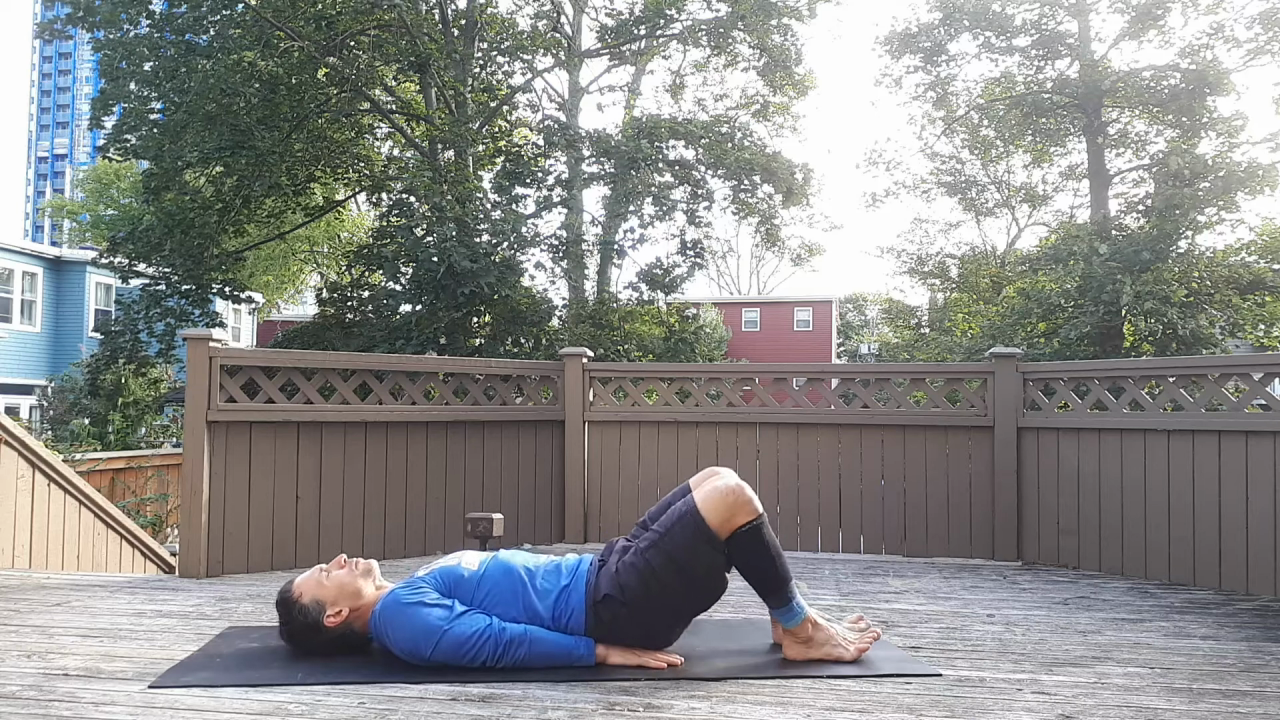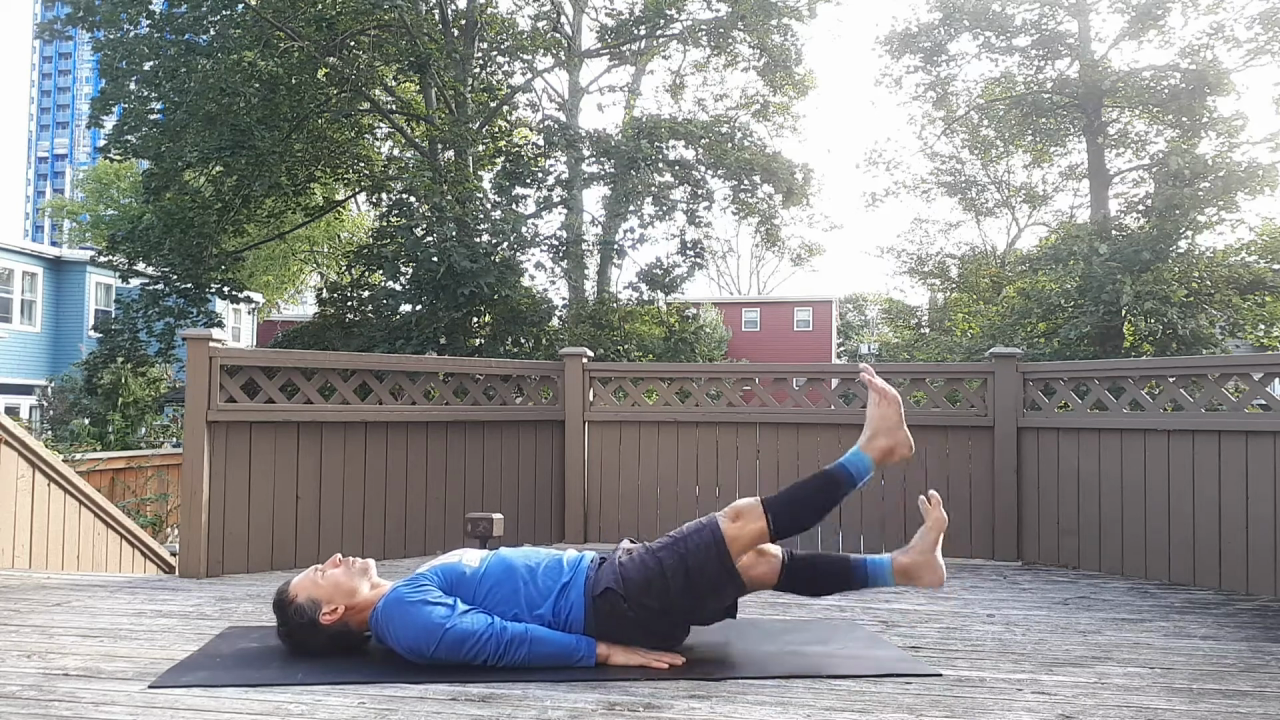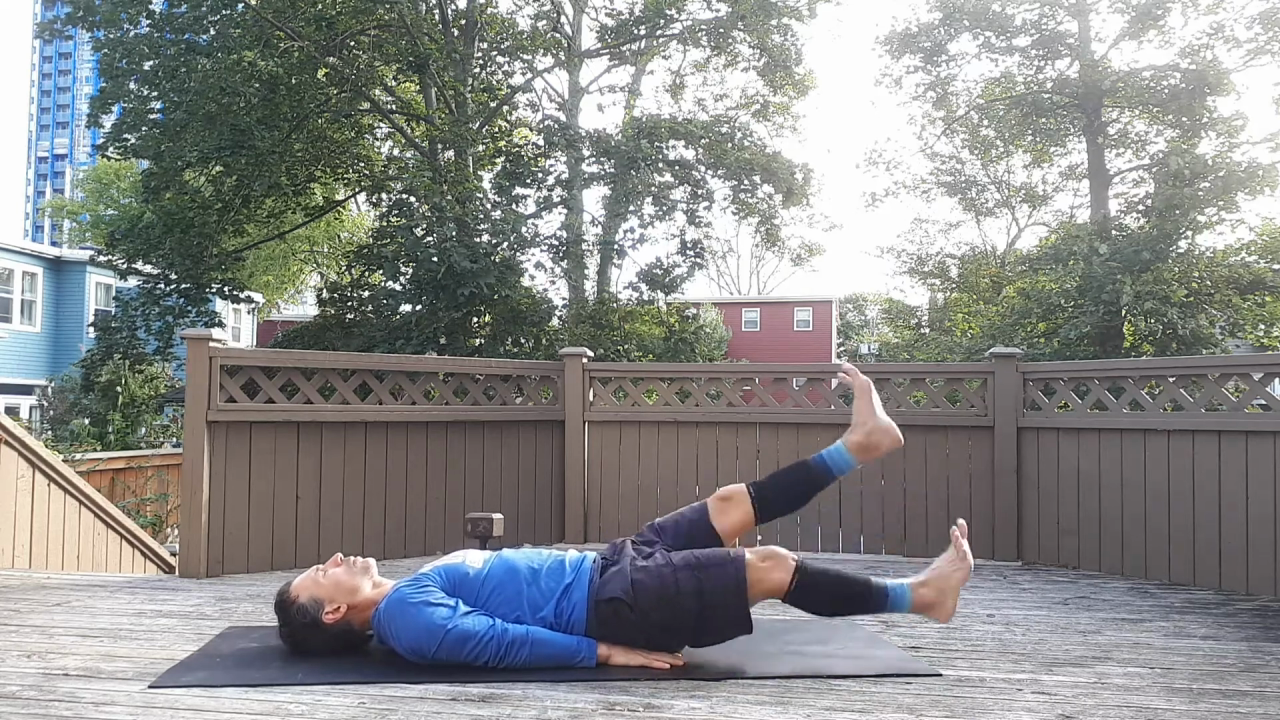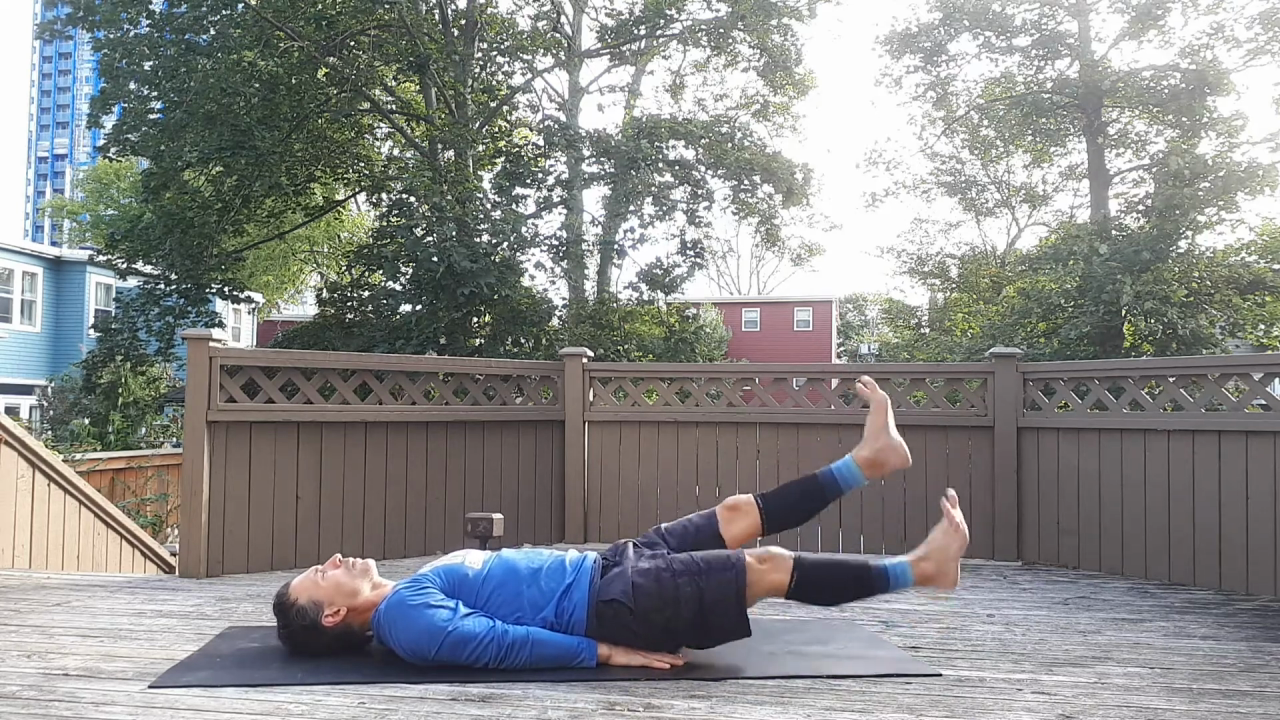
dt=1s
person 1, frame 1
left shoulder: (407, 596)
right shoulder: (403, 621)
right elbow: (504, 642)
right wrist: (606, 650)
left hip: (599, 573)
right hip: (614, 606)
left knee: (717, 478)
right knee: (731, 497)
left ankle: (790, 618)
right ankle: (802, 630)
person 1, frame 2
left shoulder: (412, 588)
right shoulder: (405, 619)
right elbow: (504, 641)
right wrist: (607, 649)
left hip: (603, 570)
right hip: (608, 599)
left knee: (763, 558)
right knee: (745, 519)
left ankle: (902, 567)
right ankle: (872, 454)
person 1, frame 3
left shoulder: (413, 592)
right shoulder: (407, 619)
right elbow: (503, 643)
right wrist: (608, 651)
left hip: (606, 569)
right hip: (612, 606)
left knee: (732, 505)
right knee: (769, 565)
left ankle: (857, 442)
right ankle: (915, 595)
person 1, frame 4
left shoulder: (415, 588)
right shoulder: (407, 621)
right elbow: (504, 643)
right wrist: (609, 649)
left hip: (608, 570)
right hip: (612, 600)
left knee: (745, 515)
right knee: (773, 567)
left ankle: (870, 460)
right ankle: (916, 571)
